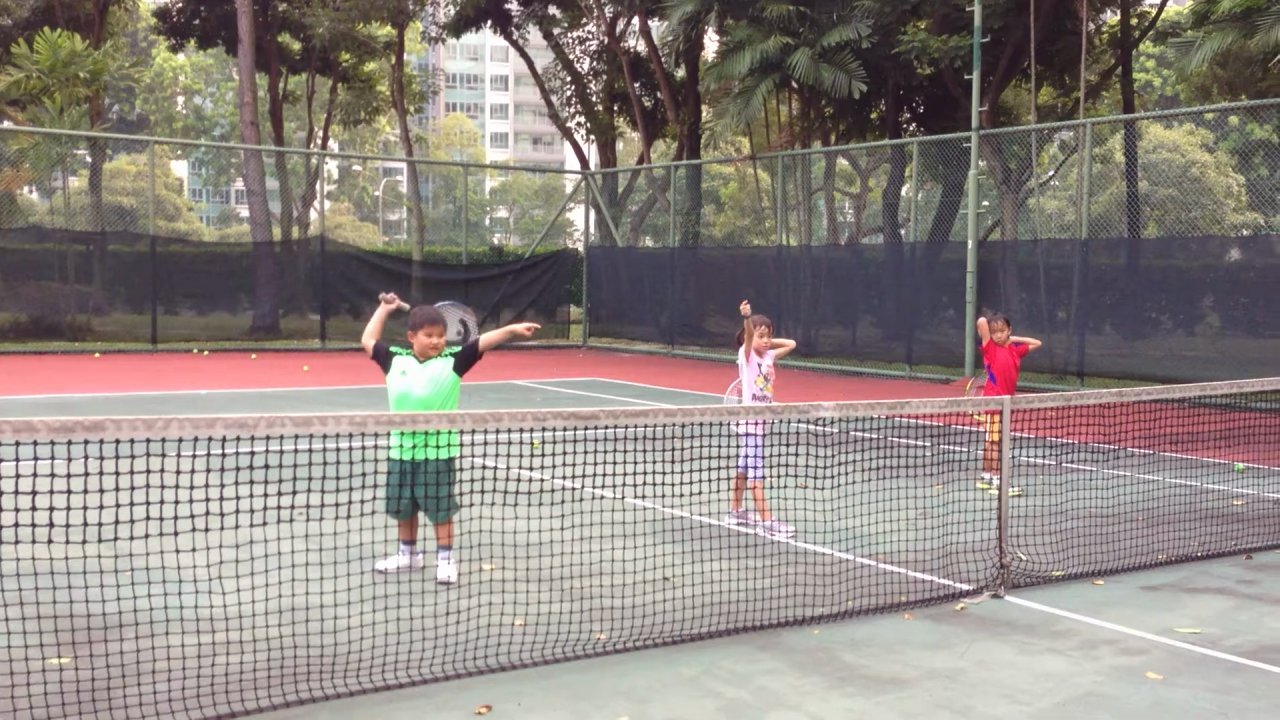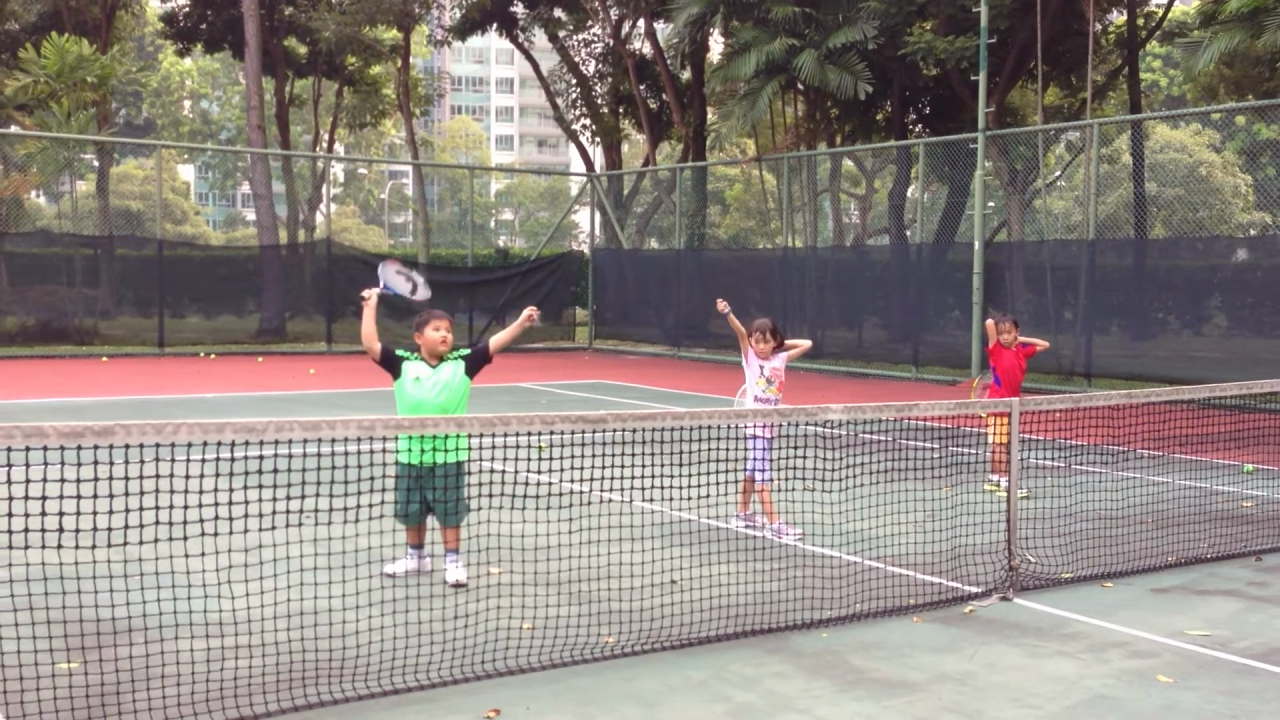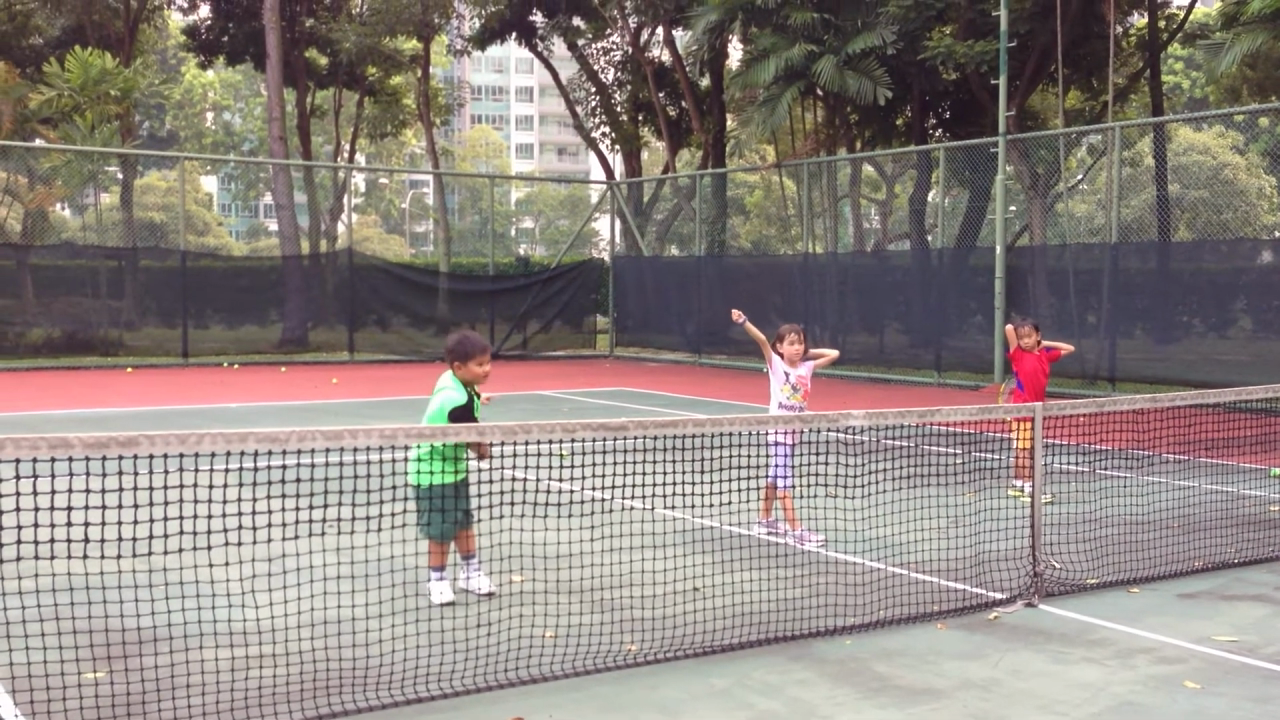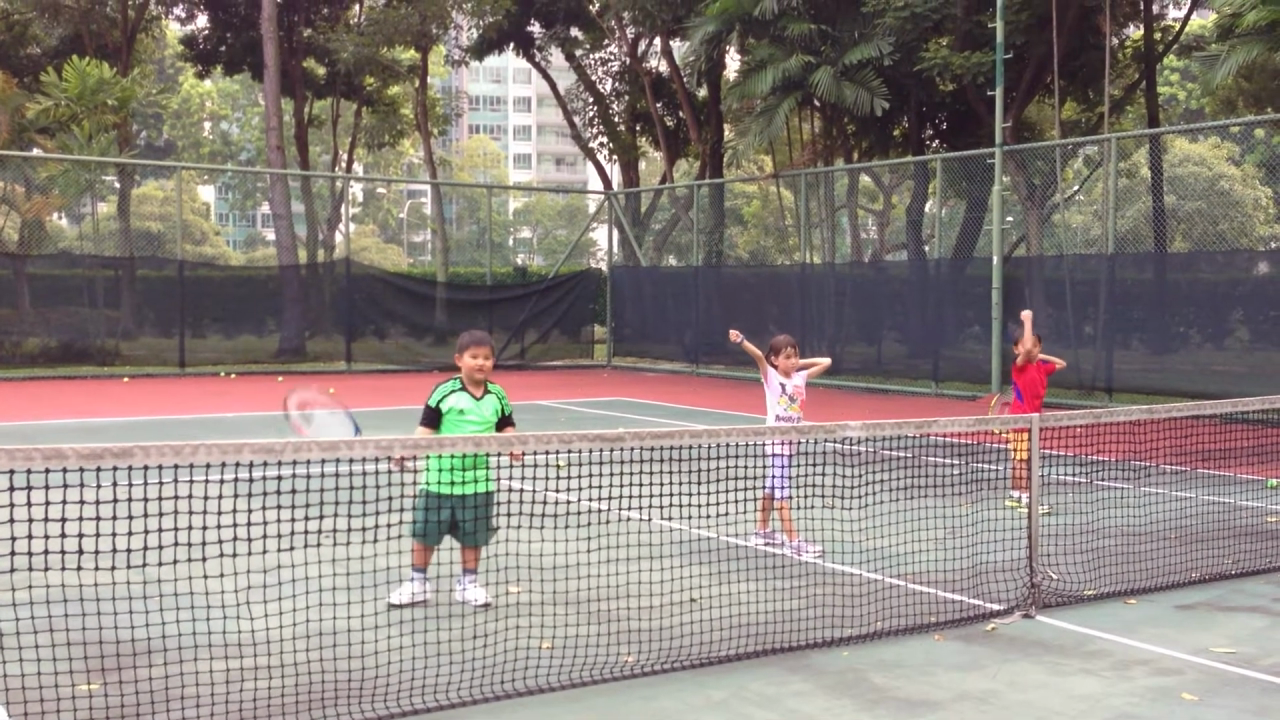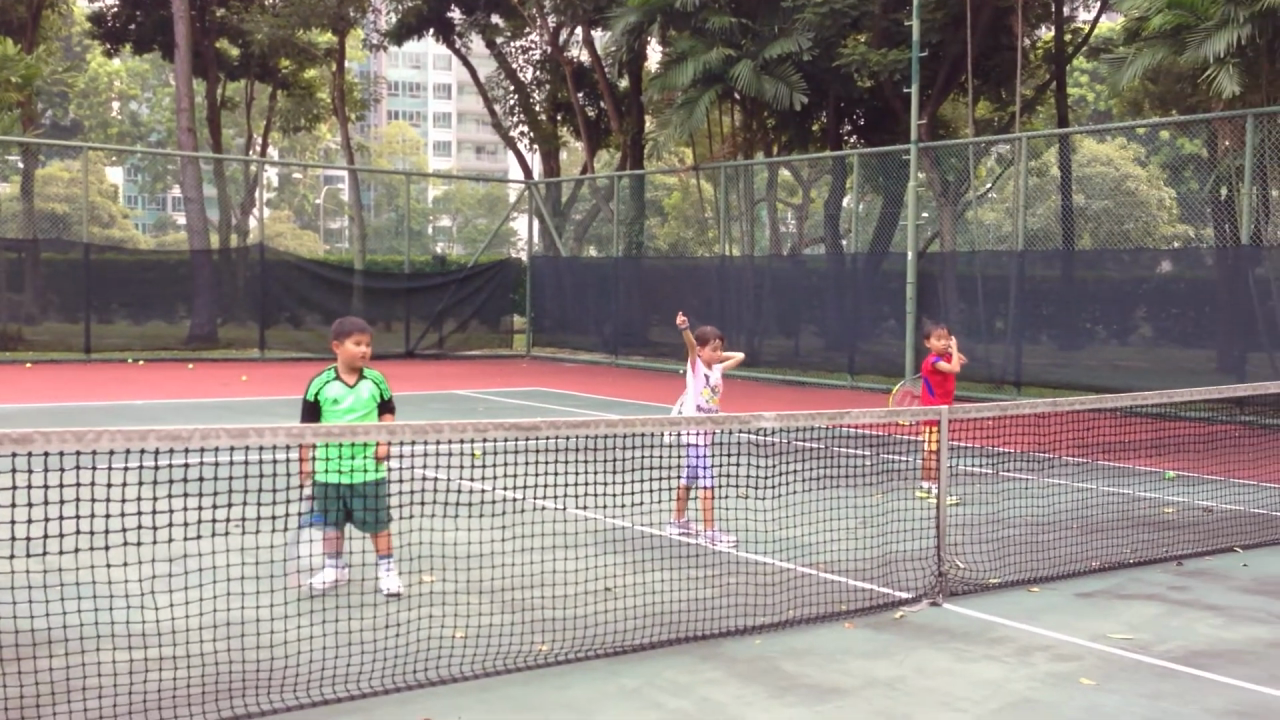
dt=1s
person 1, frame 1
left shoulder: (453, 360)
right shoulder: (395, 359)
left elbow: (482, 341)
right elbow: (368, 341)
left wrist: (512, 329)
right wrist: (384, 309)
left hip: (438, 449)
right hip: (401, 448)
left knee: (441, 508)
right knee: (403, 507)
left ankle: (446, 559)
right ankle: (408, 554)
person 1, frame 2
left shoulder: (462, 363)
right shoulder: (403, 364)
left elbow: (494, 343)
right elbow: (370, 344)
left wrist: (521, 322)
right wrist: (370, 308)
left hip: (449, 453)
right hip: (412, 453)
left knee: (451, 512)
right knee: (412, 511)
left ankle: (453, 563)
right ankle: (416, 557)
person 1, frame 3
left shoulder: (452, 380)
right shoulder: (461, 402)
right elbow: (474, 439)
left wrist: (476, 399)
right wrist: (485, 450)
left hip: (452, 465)
right hip: (434, 469)
left knee: (463, 520)
right knee: (441, 528)
left ankle: (471, 572)
right ankle: (437, 580)
person 1, frame 4
left shoulder: (498, 396)
right shoulder: (444, 392)
left elbow: (506, 426)
right elbow: (427, 427)
left hip: (478, 479)
right hip: (440, 477)
left knee: (474, 535)
right knee: (425, 532)
left ankle: (468, 583)
right ankle: (417, 583)
person 1, frame 5
left shoulder: (375, 381)
right shoulder: (320, 384)
left elbow: (387, 414)
right elbow: (307, 425)
left wrist: (384, 441)
right wrist: (304, 460)
left hip: (368, 466)
right hip: (330, 467)
left knee: (377, 520)
right knee: (331, 521)
left ankle: (387, 570)
right ankle: (335, 568)
person 2, frame 1
left shoulder: (769, 356)
right shoulder: (747, 354)
left elbow: (791, 344)
right elbow: (748, 334)
left wrist: (769, 342)
right wrist: (747, 317)
left hip: (760, 419)
right hip: (750, 420)
left knee: (744, 468)
right knee: (756, 472)
left ankle: (736, 512)
right ankle: (766, 521)
person 2, frame 2
left shoulder: (780, 359)
right shoulder: (750, 358)
left elbow: (806, 344)
right elbow: (740, 333)
left wrist: (781, 344)
right wrist: (727, 313)
left hip: (770, 423)
right hip: (756, 423)
left knee: (752, 471)
right knee: (763, 474)
left ankle: (743, 514)
right ankle: (773, 523)
person 2, frame 3
left shoulder: (807, 367)
right shoulder: (776, 365)
left elbow: (834, 354)
right elbow: (762, 340)
left wrist: (809, 352)
right wrist: (743, 321)
left hip: (793, 431)
right hip: (778, 430)
left knee: (775, 477)
right knee: (784, 480)
left ankle: (765, 521)
right ankle: (795, 530)
person 2, frame 4
left shoulder: (800, 377)
right shoulder: (771, 377)
left elbow: (826, 362)
right elbow: (758, 356)
left wrist: (801, 363)
right wrist: (741, 340)
left hip: (790, 441)
right hip: (777, 441)
left knee: (772, 488)
right knee: (782, 492)
left ankle: (762, 531)
right ankle: (792, 541)
person 2, frame 5
left shoulder: (716, 370)
right shoulder: (695, 366)
left elbow: (740, 356)
right elbow: (691, 346)
left wrist: (717, 354)
right wrist: (684, 328)
left hip: (704, 431)
right hip: (695, 432)
left knee: (689, 479)
right knee: (707, 481)
left ankle: (679, 521)
right ankle: (710, 532)
person 3, frame 1
left shoulder: (1015, 349)
right shoulder: (990, 348)
left elbow: (1037, 343)
right elbow: (981, 321)
left wrist: (1014, 338)
right wrist: (984, 335)
left knee: (992, 441)
right knee: (995, 442)
left ankle: (986, 477)
right ankle: (996, 481)
person 3, frame 2
left shoulder: (1022, 351)
right shoulder: (996, 350)
left elbow: (1045, 345)
right elbow: (989, 323)
left wrist: (1022, 339)
right wrist: (994, 326)
left knee: (999, 444)
right knee: (1000, 444)
left ankle: (994, 479)
right ankle: (1004, 483)
person 3, frame 3
left shoulder: (1046, 354)
right shoulder: (1018, 355)
left elbow: (1070, 348)
right elbow: (1008, 328)
left wrist: (1045, 343)
right wrist: (1013, 328)
left knee: (1022, 449)
right knee: (1024, 449)
left ankle: (1017, 484)
right ankle: (1028, 488)
person 3, frame 4
left shoulder: (1041, 367)
right shoulder: (1019, 365)
left elbow: (1062, 364)
right elbow: (1026, 349)
left wrist: (1042, 356)
right wrist: (1027, 322)
left knee: (1020, 459)
right knee: (1023, 460)
left ankle: (1015, 495)
right ankle: (1025, 499)
person 3, frame 5
left shoulder: (945, 358)
right shoulder: (933, 360)
left elbow: (962, 360)
right elbow: (955, 369)
left wrist: (952, 350)
right wrist: (954, 348)
left knee: (930, 451)
right knee: (934, 451)
left ankle: (925, 486)
right ankle: (935, 490)
